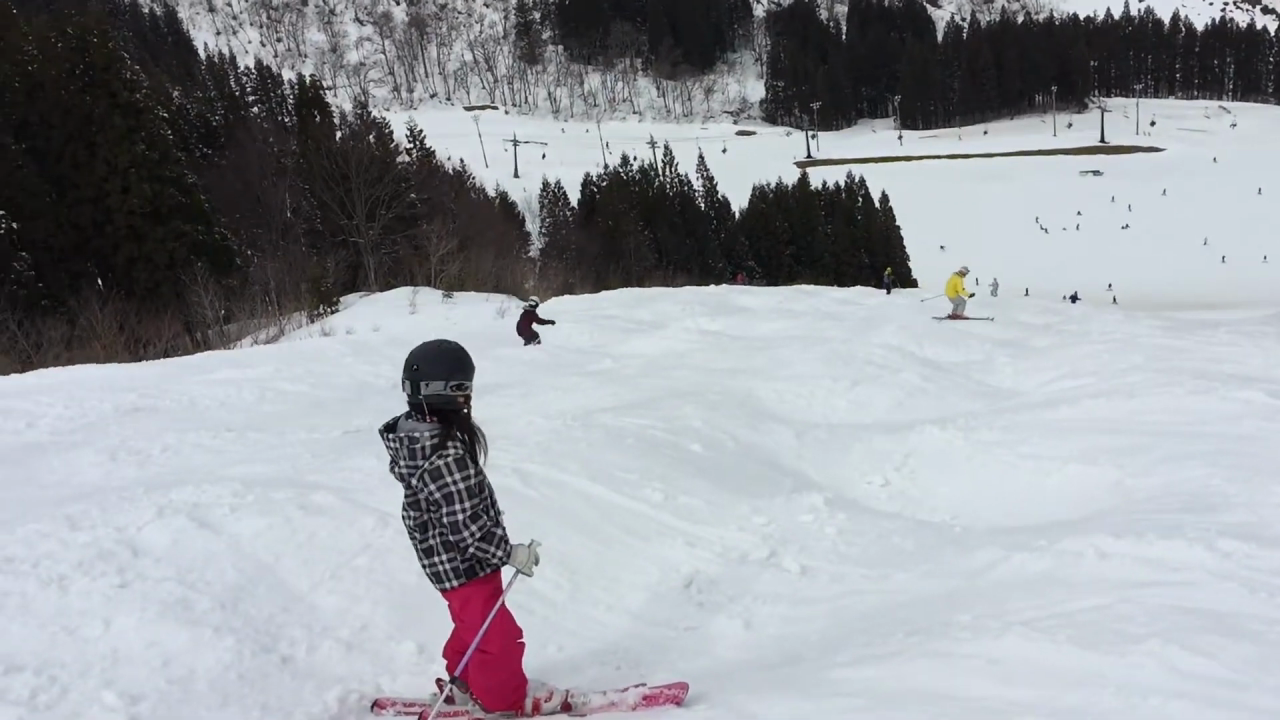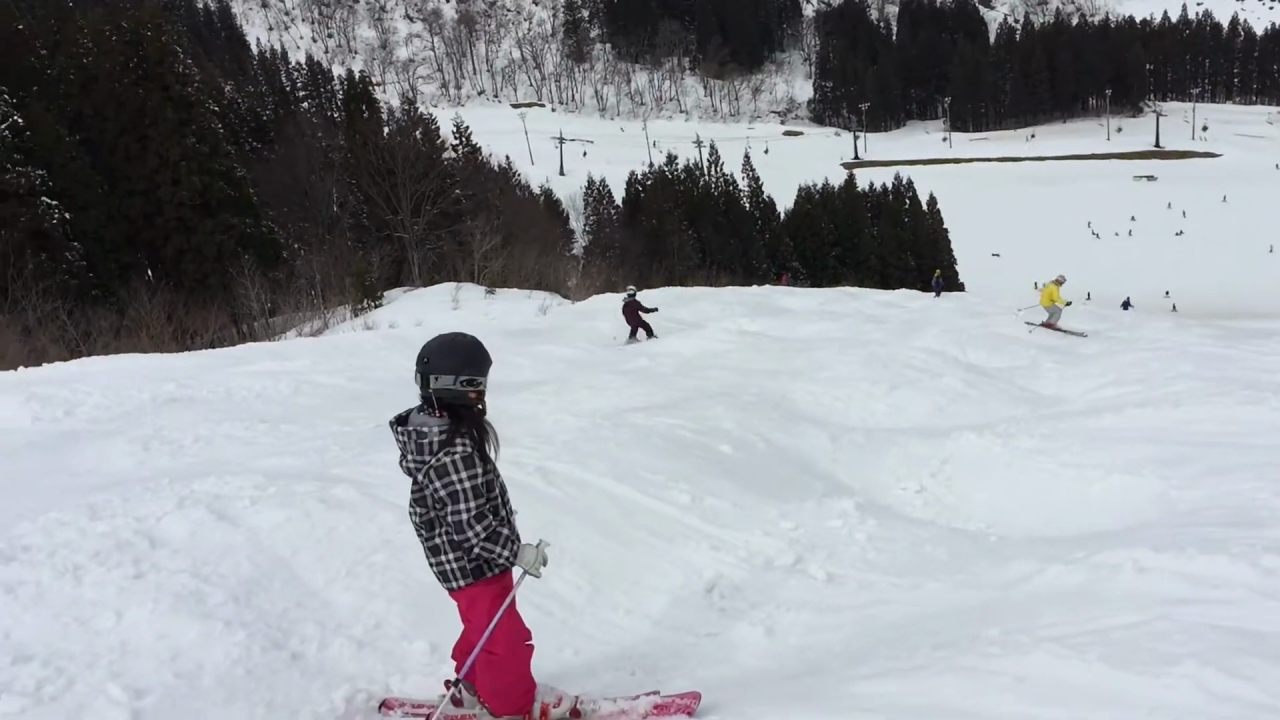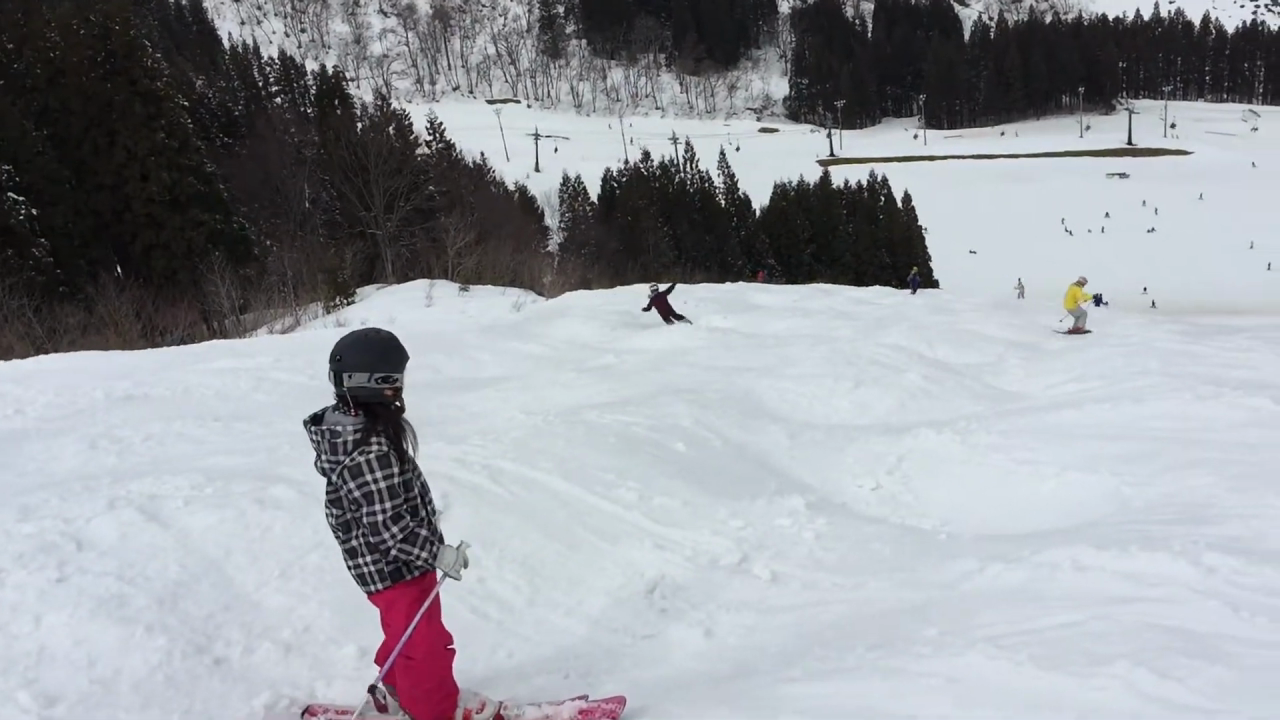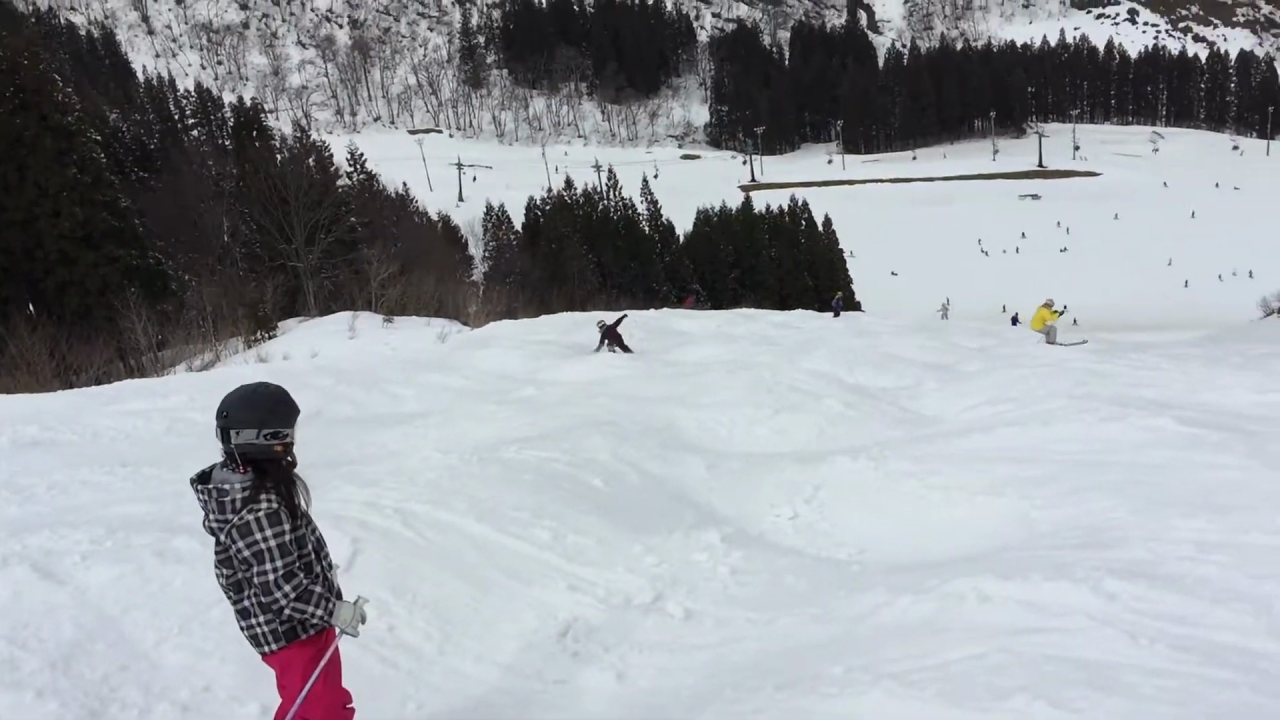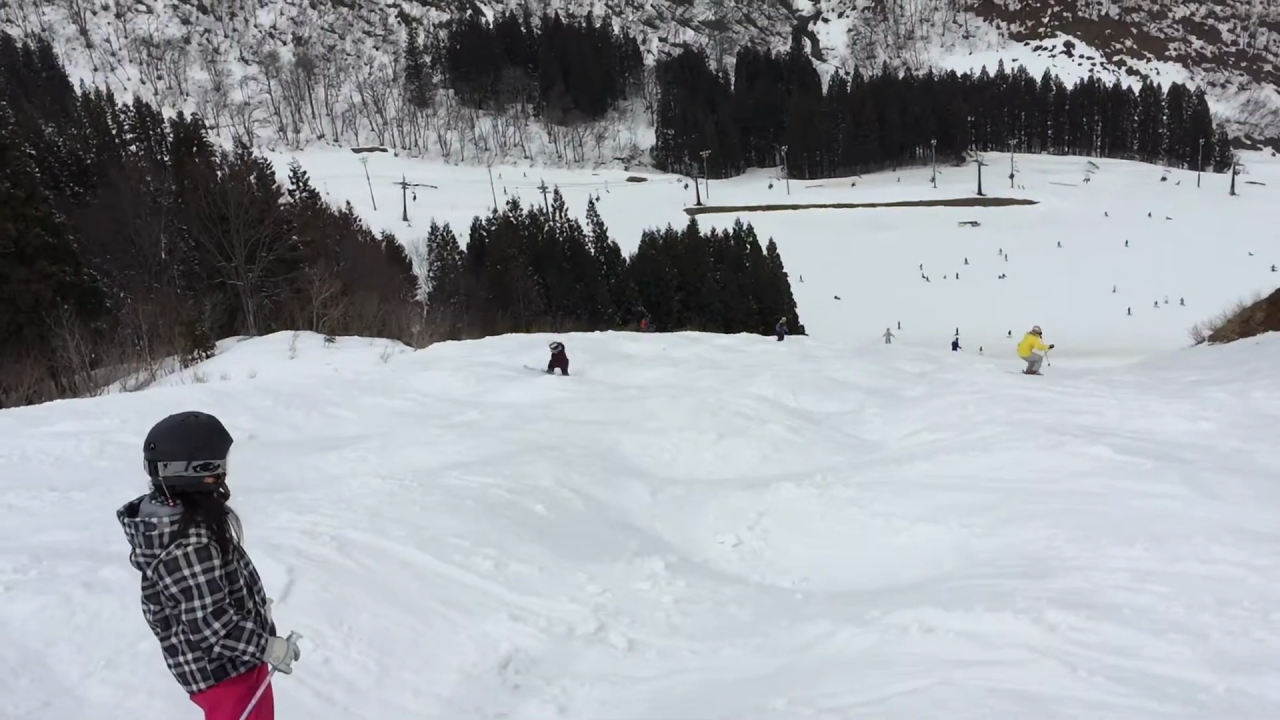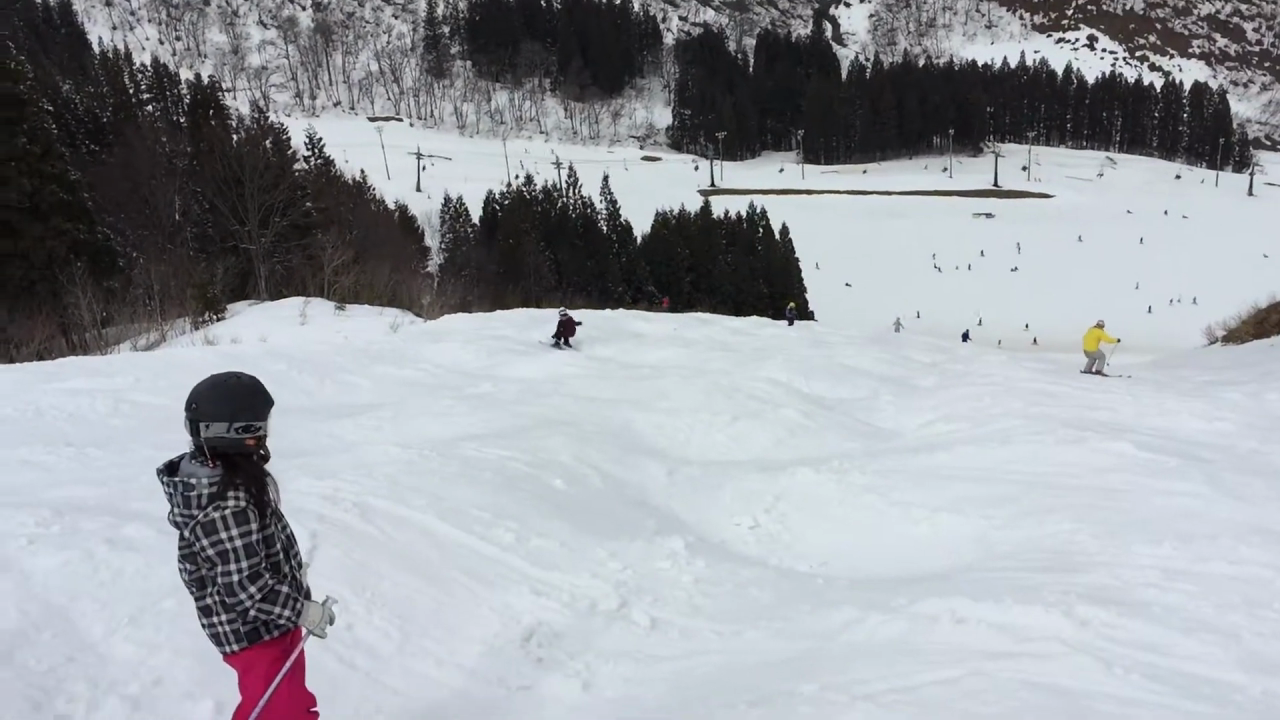
dt=0.4s
person 1, frame 1
left shoulder: (413, 434)
right shoulder: (447, 457)
right elbow: (466, 527)
right wrist: (510, 552)
left hip: (448, 561)
right hip: (465, 565)
left knee: (472, 625)
right knee: (496, 634)
left ankle: (466, 684)
person 1, frame 2
left shoulder: (432, 428)
right shoulder: (455, 453)
right elbow: (472, 526)
right wrist: (518, 552)
left hip: (463, 560)
right hip: (475, 565)
left knee: (483, 628)
right knee: (503, 636)
left ankle: (474, 688)
person 1, frame 3
left shoulder: (353, 428)
right shoulder: (370, 453)
right elbow: (388, 527)
right wrist: (438, 555)
left hip: (388, 564)
right hip: (395, 570)
left knee: (407, 634)
right knee: (423, 643)
person 1, frame 4
left shoulder: (245, 483)
right shoulder: (260, 510)
right elbow: (280, 588)
right wrist: (335, 611)
left hip: (296, 622)
right hip: (292, 630)
person 1, frame 5
left shoulder: (174, 513)
right shoulder: (190, 544)
right elbow: (209, 623)
right wrist: (267, 647)
left hip: (235, 655)
right hip: (222, 667)
person 1, frame 6
left shoulder: (217, 473)
right shoulder: (227, 507)
right elbow: (245, 588)
left wrist: (291, 578)
right wrist: (303, 610)
left hip: (266, 621)
right hip: (255, 628)
